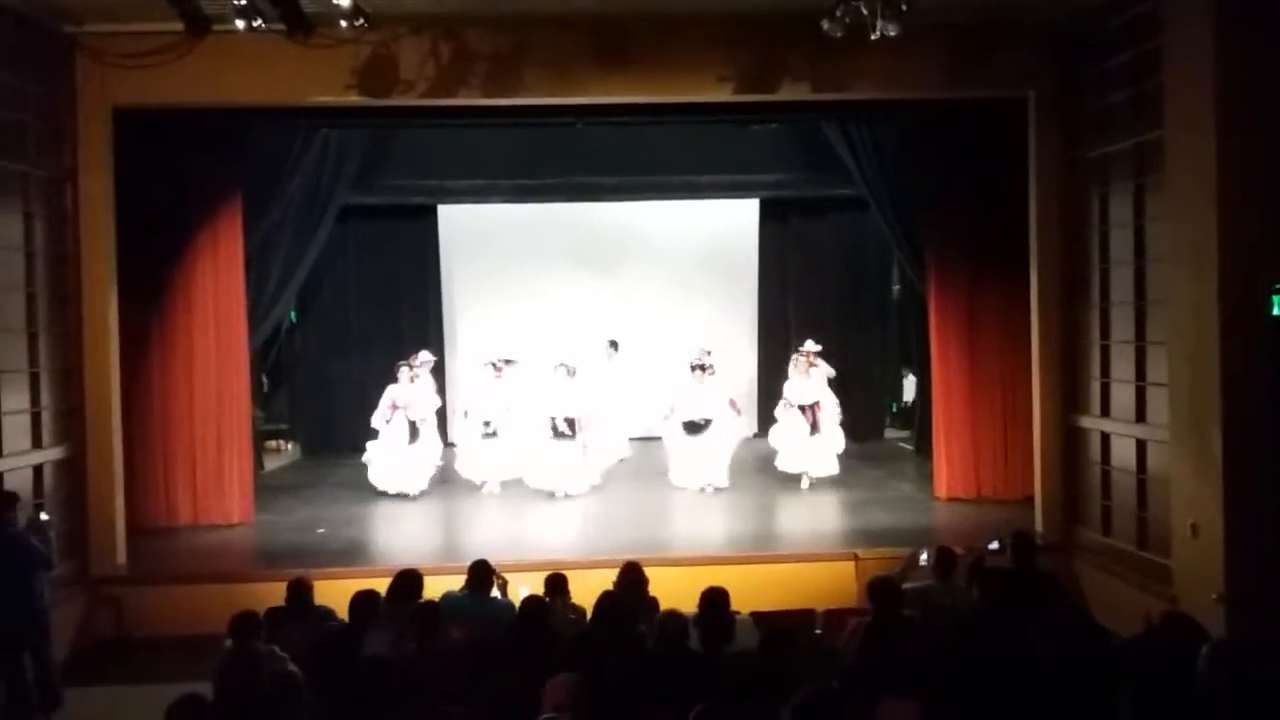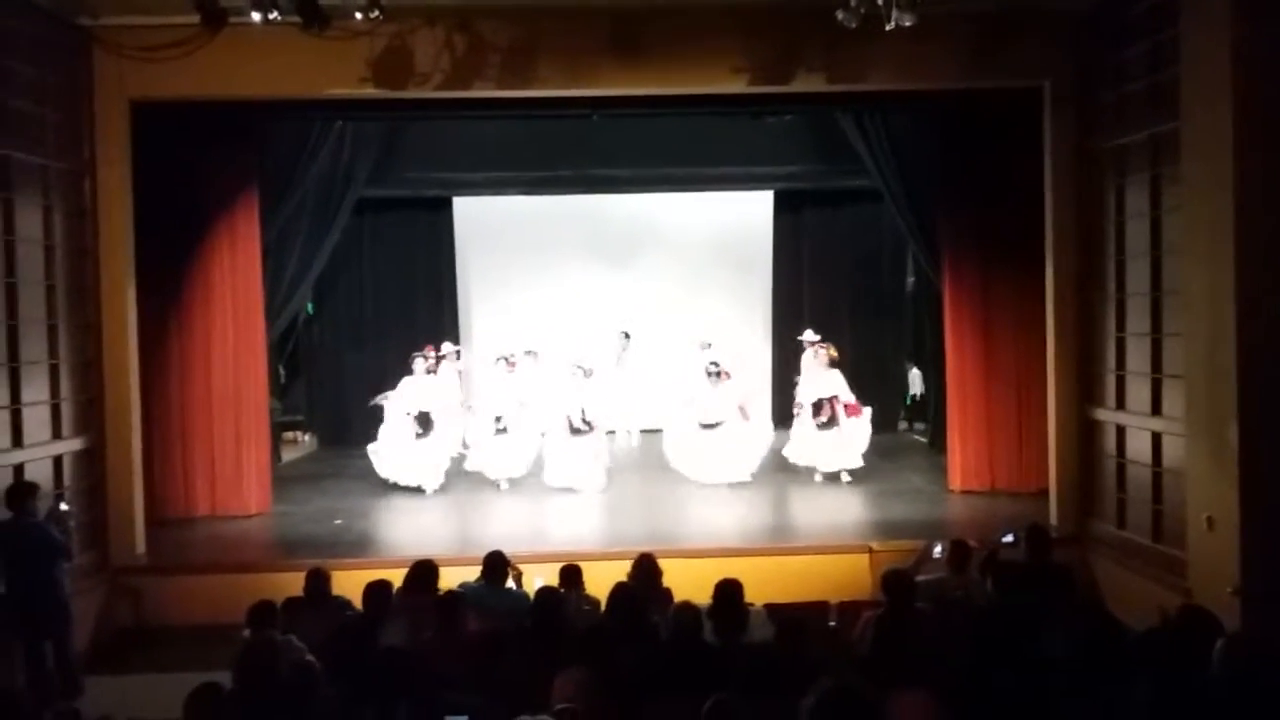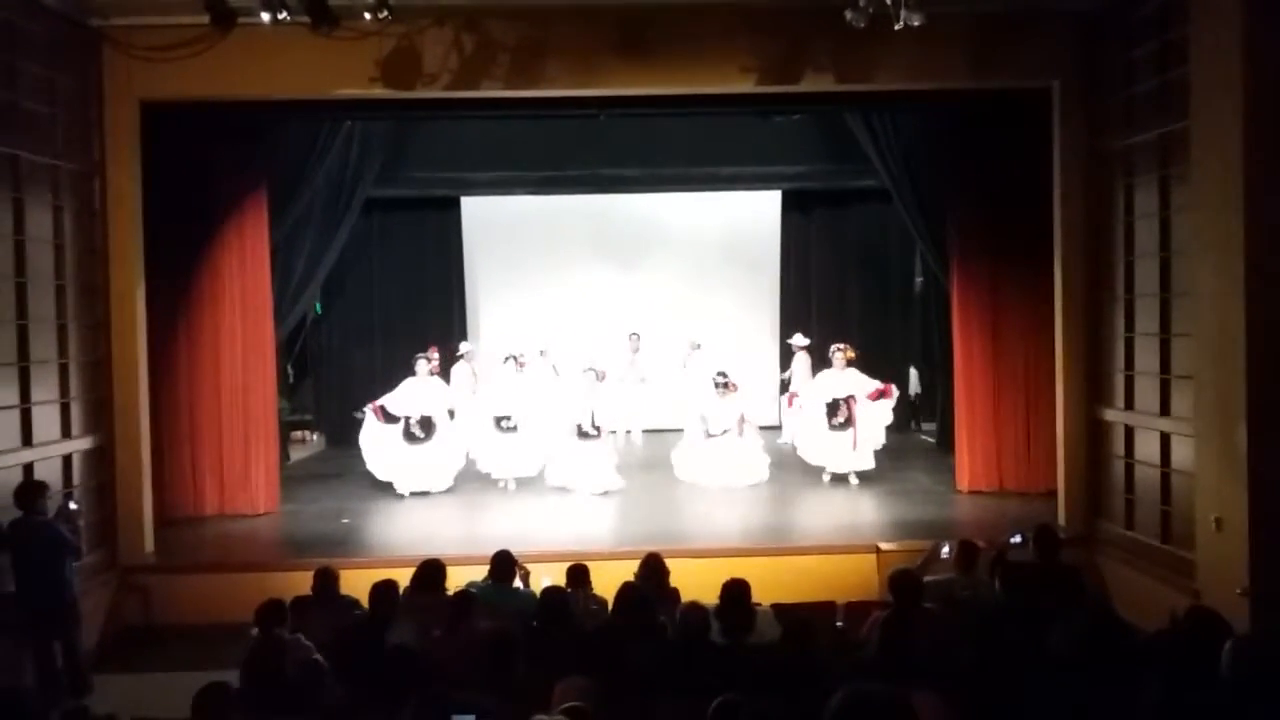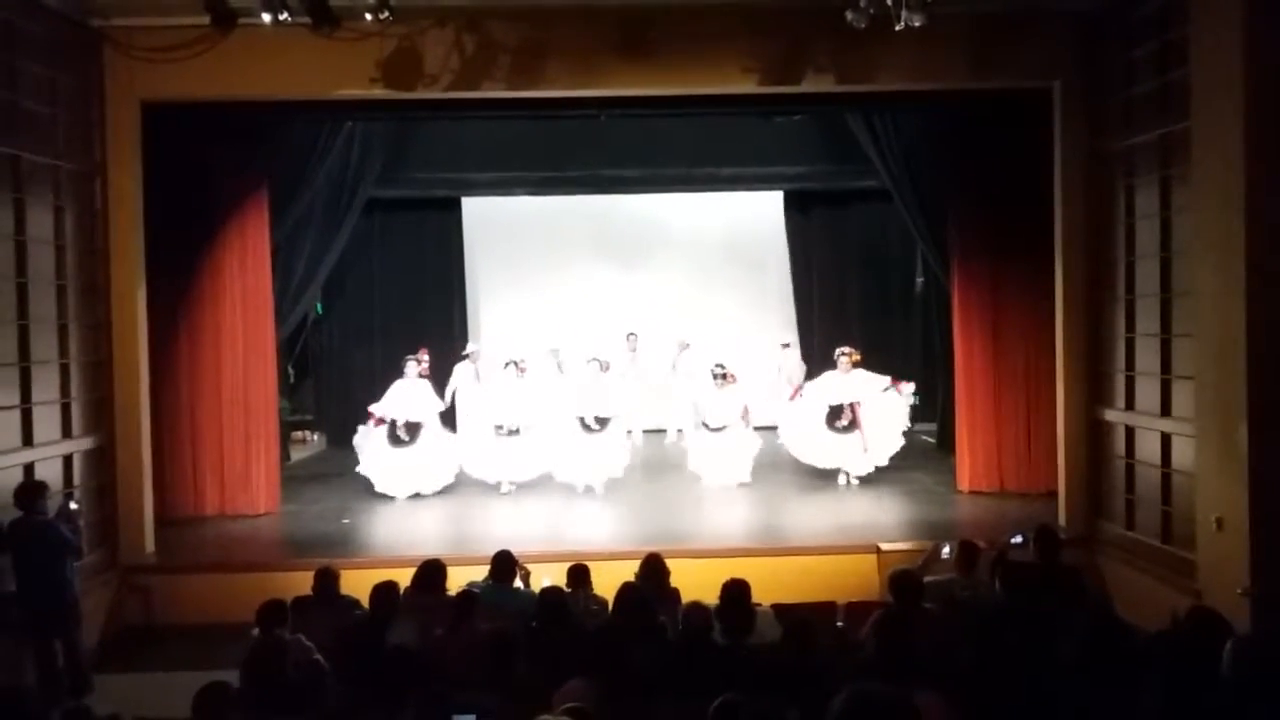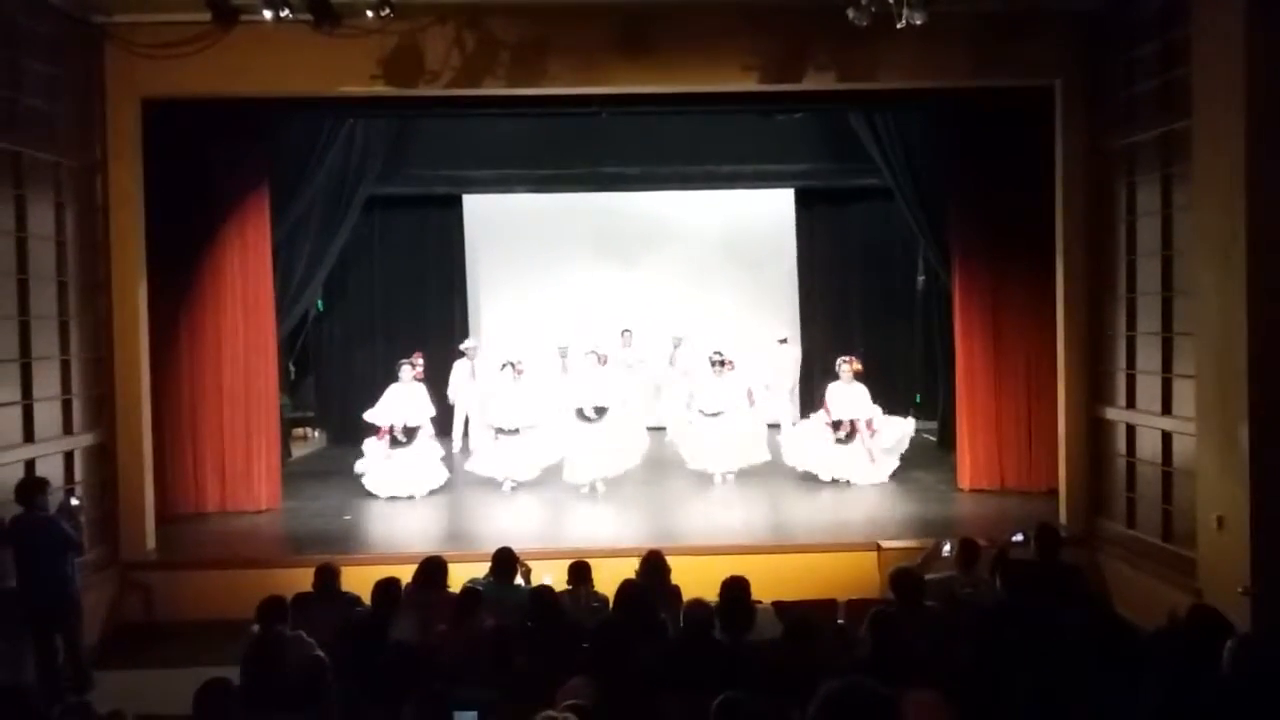
dt=0.3s
person 1, frame 1
right shoulder: (19, 539)
right elbow: (48, 563)
left wrist: (27, 531)
right wrist: (44, 535)
right hip: (30, 609)
right knee: (41, 657)
right ankle: (48, 702)
person 1, frame 2
right shoulder: (40, 529)
right elbow: (67, 554)
left wrist: (48, 522)
right wrist: (64, 526)
left hip: (20, 601)
right hip: (50, 599)
left knee: (32, 648)
right knee: (61, 645)
left ankle: (42, 692)
right ankle: (69, 689)
person 1, frame 3
left shoulder: (13, 529)
right shoulder: (49, 527)
right elbow: (76, 552)
left wrist: (57, 520)
right wrist: (73, 524)
left hip: (29, 600)
right hip: (59, 597)
left knee: (41, 647)
right knee: (71, 644)
left ankle: (50, 691)
right ankle: (78, 687)
person 1, frame 4
left shoulder: (13, 529)
right shoulder: (49, 527)
right elbow: (77, 552)
left wrist: (57, 520)
right wrist: (74, 524)
left hip: (30, 599)
right hip: (60, 597)
left knee: (42, 647)
right knee: (71, 643)
left ankle: (51, 691)
right ankle: (79, 687)
person 1, frame 5
left shoulder: (15, 525)
right shoulder: (51, 523)
right elbow: (78, 547)
left wrist: (59, 516)
right wrist: (75, 520)
left hip: (31, 595)
right hip: (61, 593)
left knee: (43, 643)
right knee: (72, 640)
left ankle: (51, 689)
right ankle: (80, 683)
